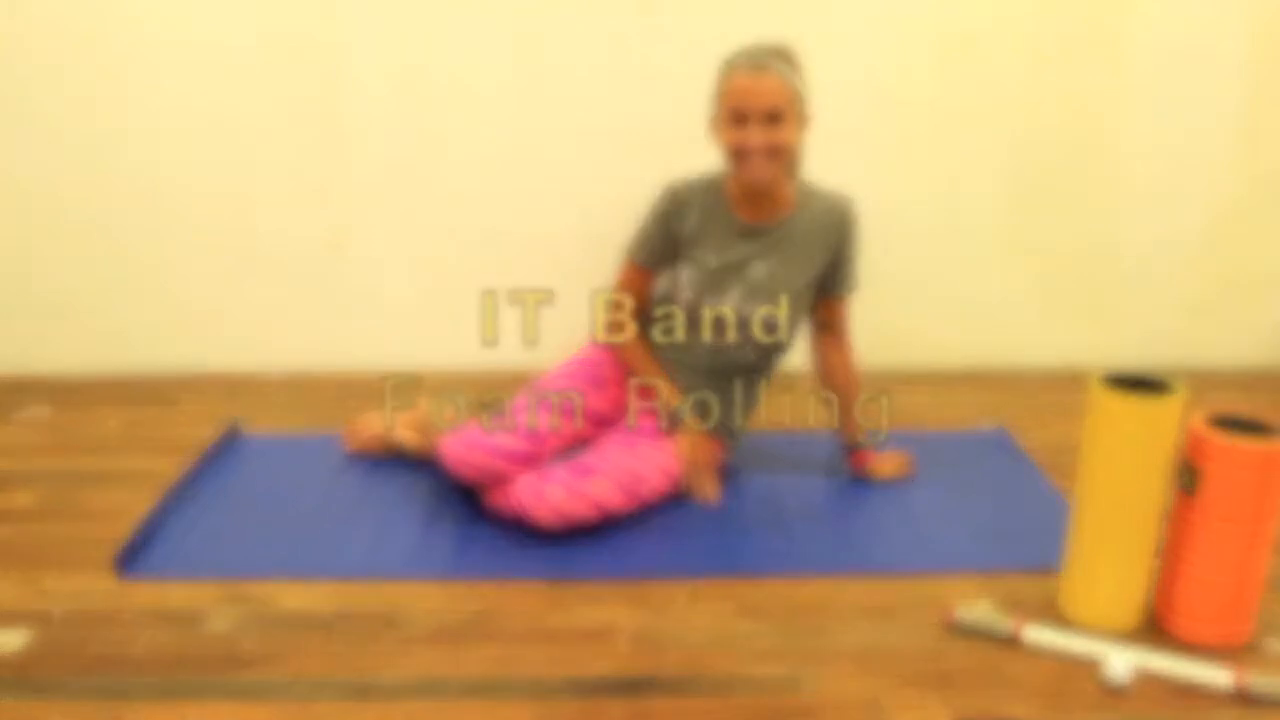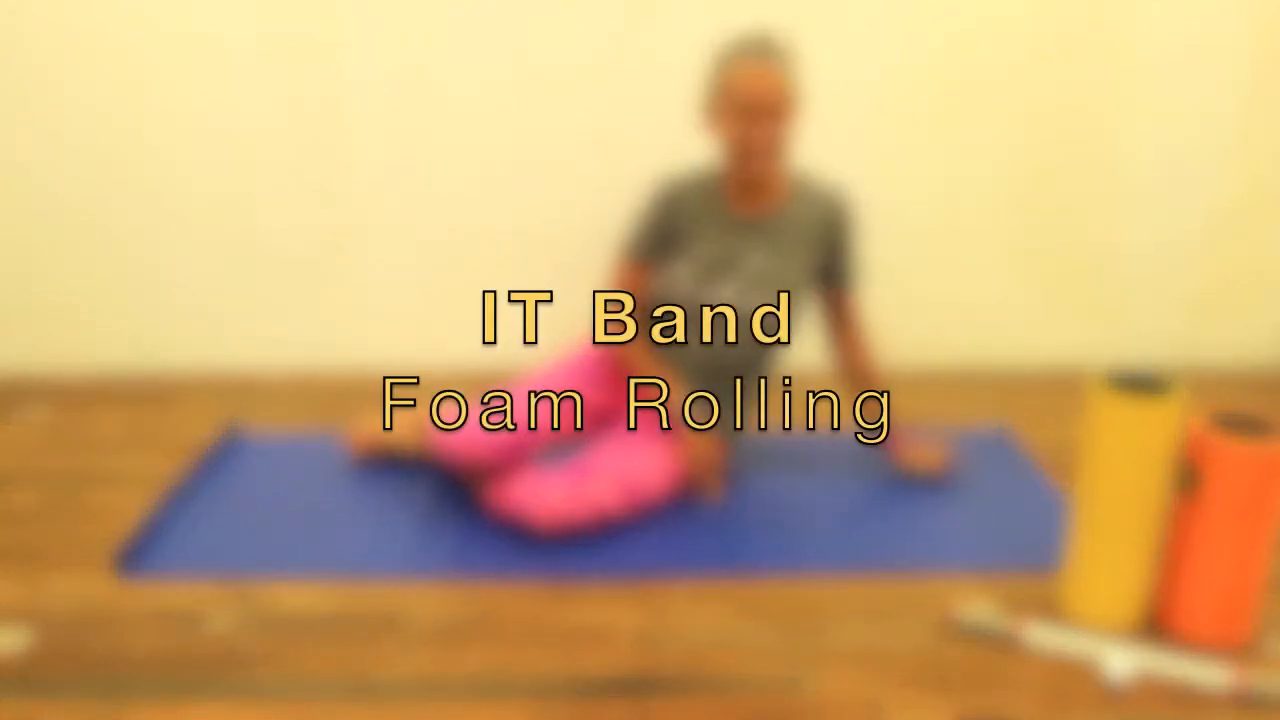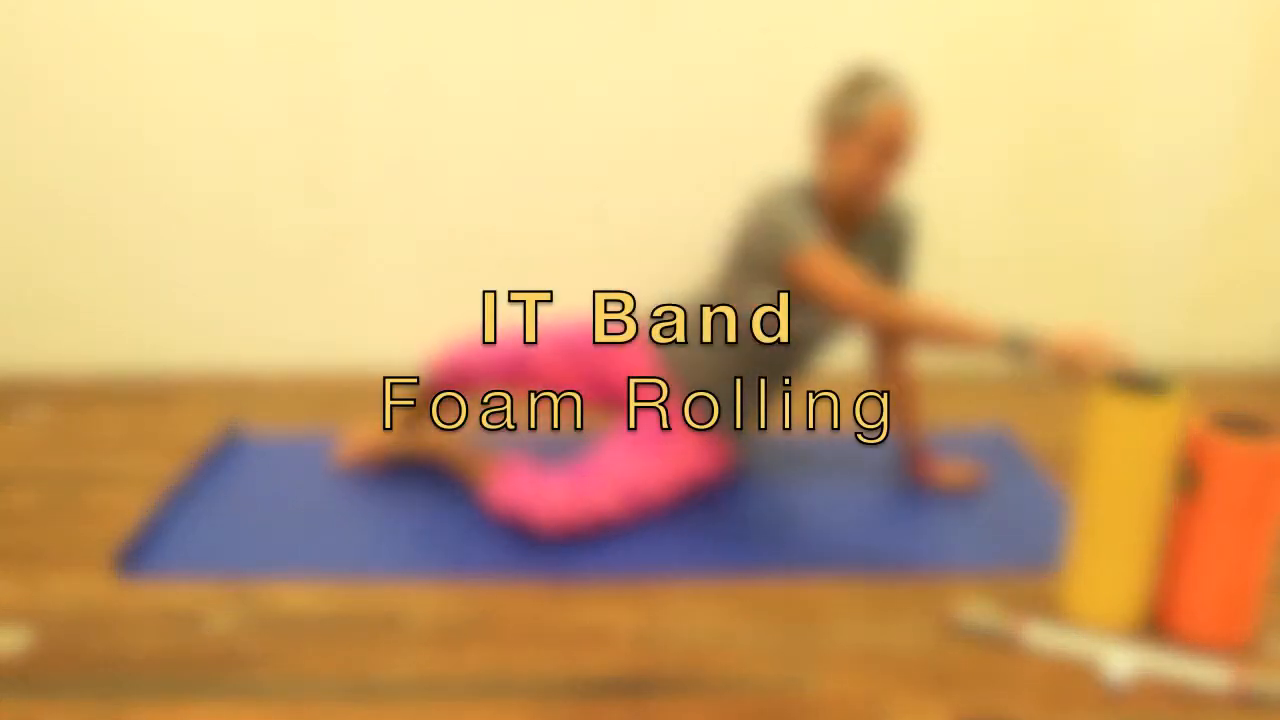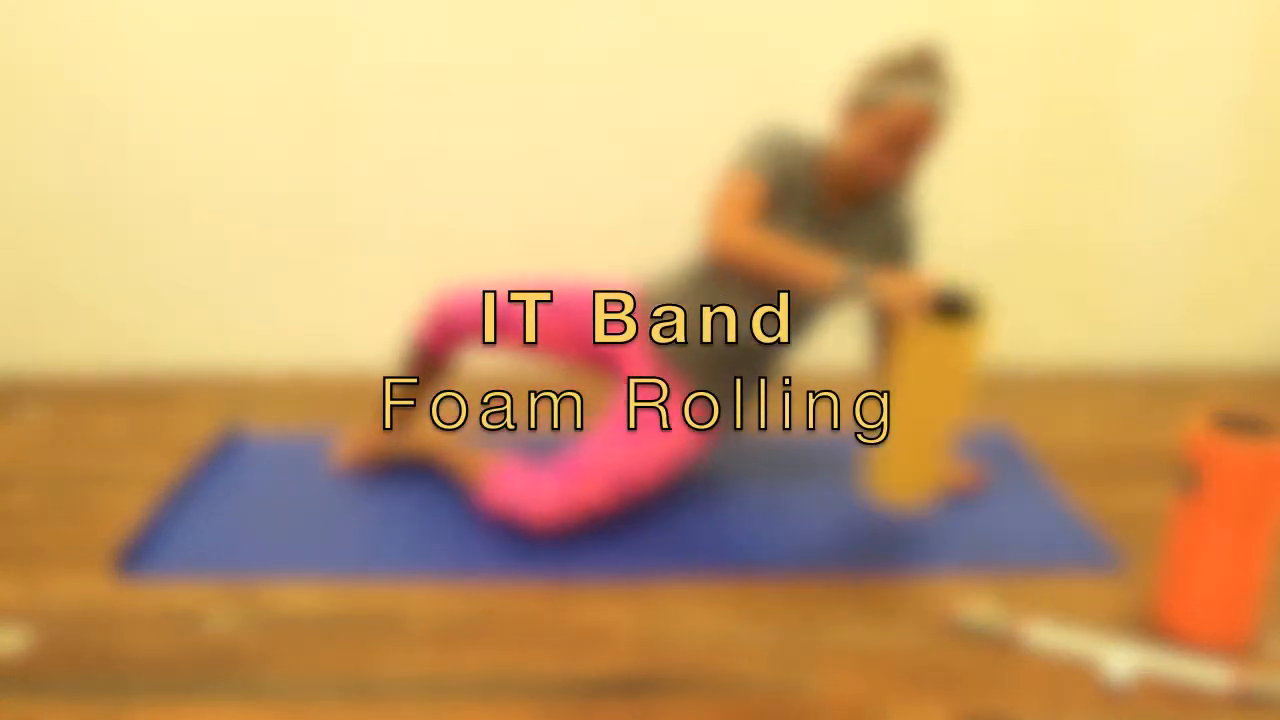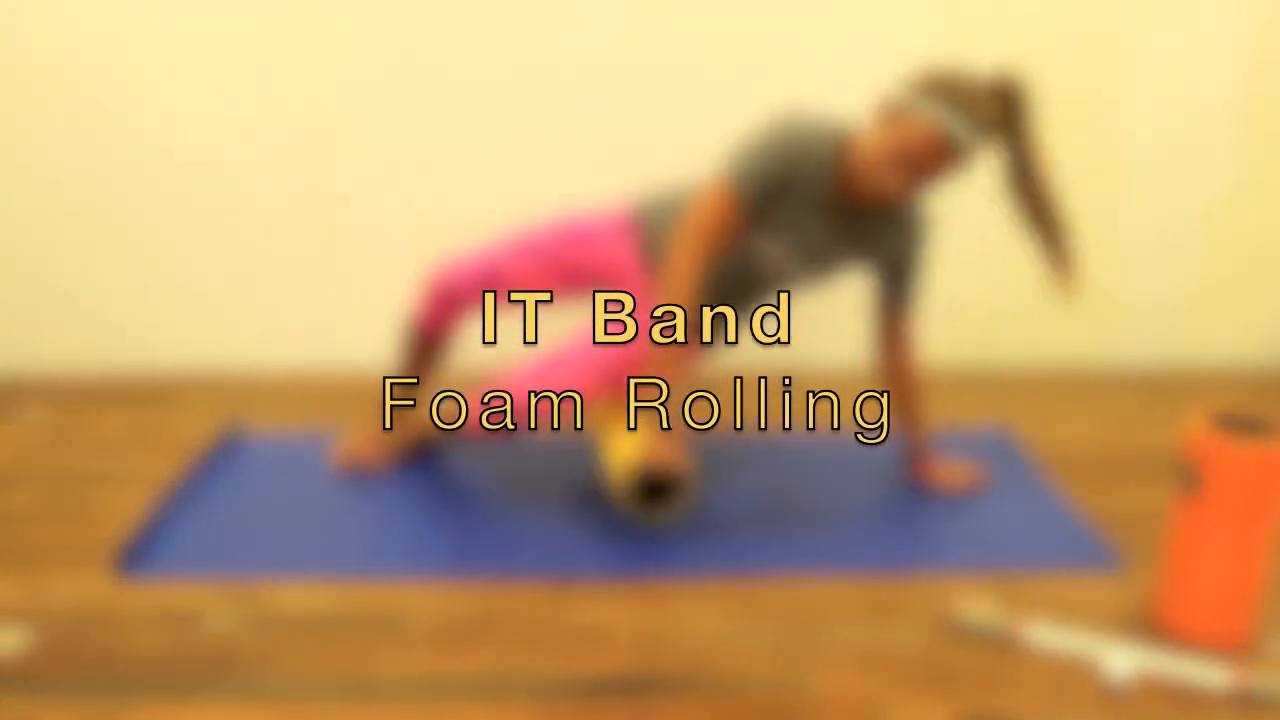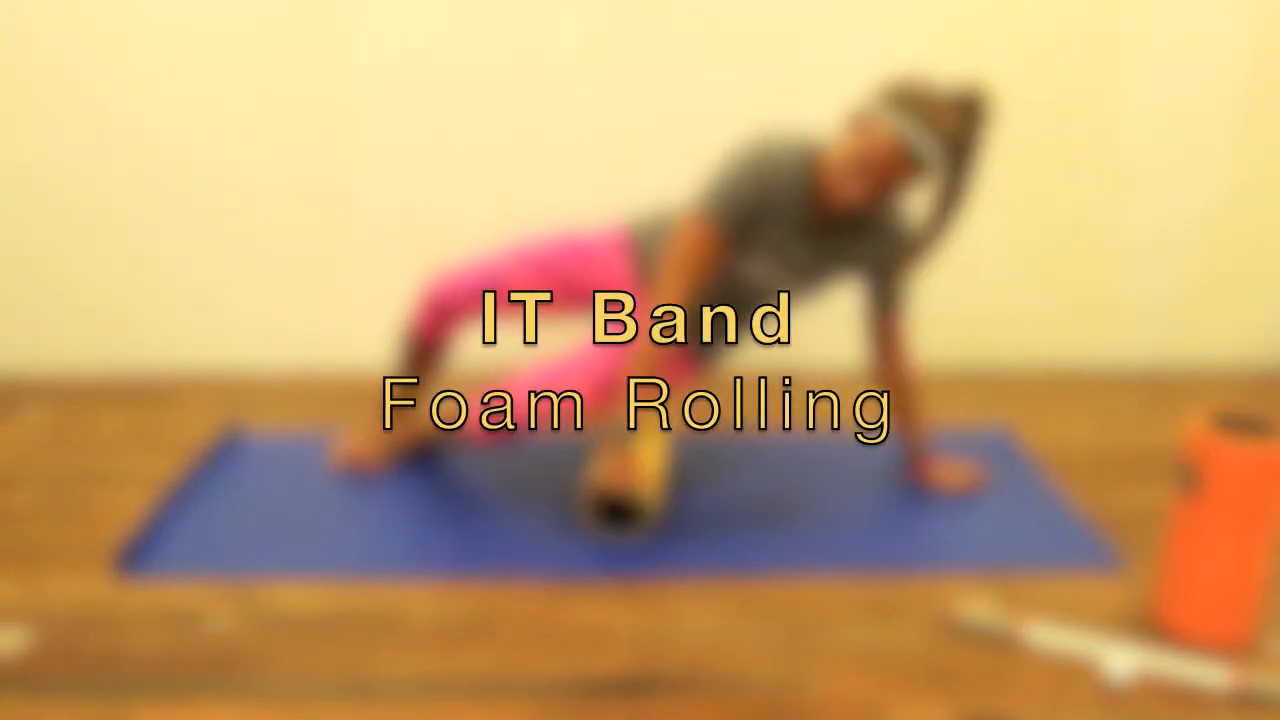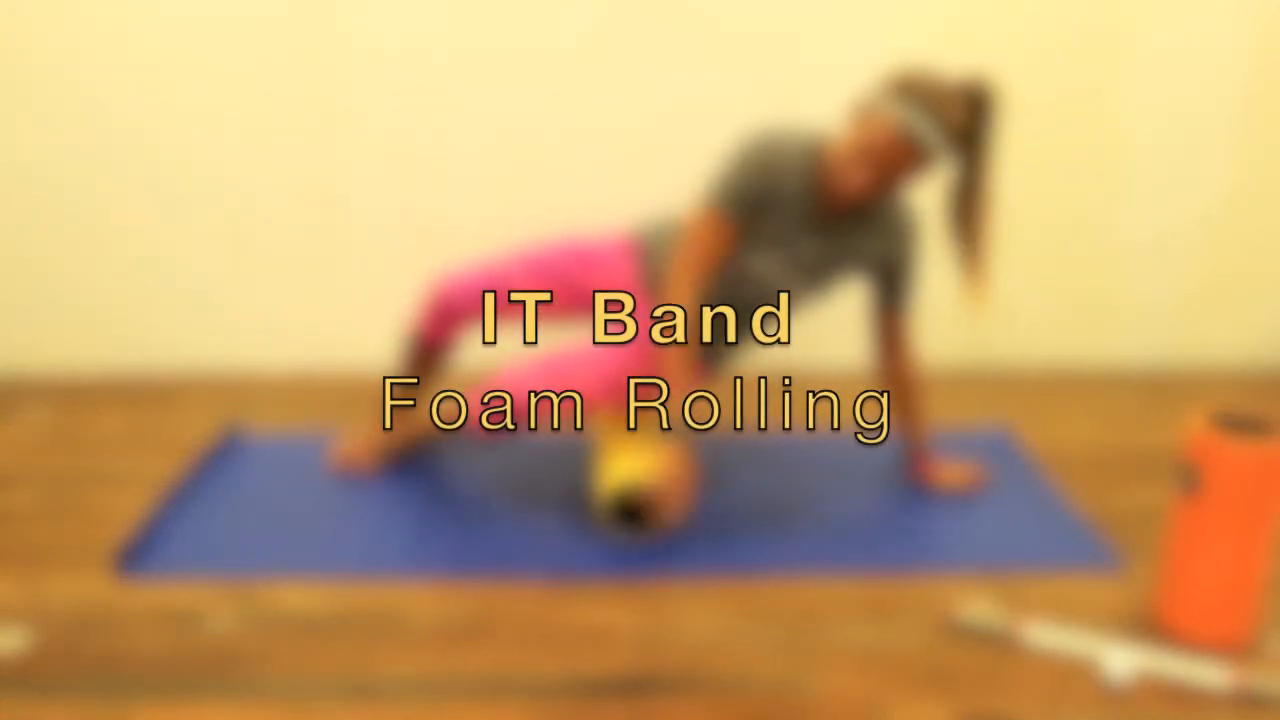
dt=0.5s
person 1, frame 1
left shoulder: (830, 221)
right shoulder: (682, 203)
left elbow: (830, 337)
right elbow: (619, 321)
left wrist: (858, 449)
right wrist: (682, 412)
left hip: (702, 419)
right hip: (626, 369)
left knee: (546, 502)
right knee: (486, 461)
left ankle: (430, 440)
right ankle: (428, 423)
person 1, frame 2
left shoulder: (822, 215)
right shoulder: (676, 201)
left elbow: (846, 332)
left wrist: (892, 439)
right wrist: (687, 412)
left hip: (701, 423)
right hip: (624, 372)
left knee: (547, 506)
right knee: (481, 444)
left ankle: (439, 444)
right ankle: (426, 432)
person 1, frame 3
left shoulder: (890, 230)
right shoulder: (784, 210)
left elbow: (891, 349)
right elbow: (870, 309)
left wrist: (918, 458)
right wrist: (1028, 342)
left hip: (703, 429)
right hip: (652, 356)
left knee: (546, 507)
right knee: (472, 363)
left ankle: (441, 450)
right ankle: (413, 427)
person 1, frame 4
left shoulder: (887, 225)
right shoulder: (780, 155)
left elbow: (890, 351)
right elbow: (727, 237)
right wrist: (863, 280)
left hip: (689, 397)
right hip: (644, 320)
left knee: (531, 507)
right knee: (453, 315)
left ankle: (424, 446)
right ankle: (396, 424)
person 1, frame 5
left shoulder: (897, 229)
right shoulder: (793, 143)
left elbow: (895, 349)
right elbow: (682, 260)
left wrist: (920, 458)
left hip: (665, 312)
right hip: (632, 242)
left knee: (516, 402)
right knee: (454, 287)
left ankle: (416, 431)
right ankle: (399, 408)
person 1, frame 6
left shoulder: (881, 237)
right shoulder: (767, 166)
left elbow: (889, 350)
right elbow: (663, 297)
left wrist: (920, 457)
right wrist: (622, 435)
left hip: (684, 342)
right hip: (628, 259)
left knee: (507, 413)
right knee: (447, 295)
left ankle: (414, 433)
right ankle: (396, 413)
person 1, frame 7
left shoulder: (888, 234)
right shoulder: (770, 159)
left elbow: (894, 350)
right elbow: (682, 287)
left wrist: (920, 458)
left hip: (686, 339)
right hip: (638, 267)
left knee: (501, 401)
right knee: (453, 298)
left ankle: (407, 435)
right ankle: (398, 417)
